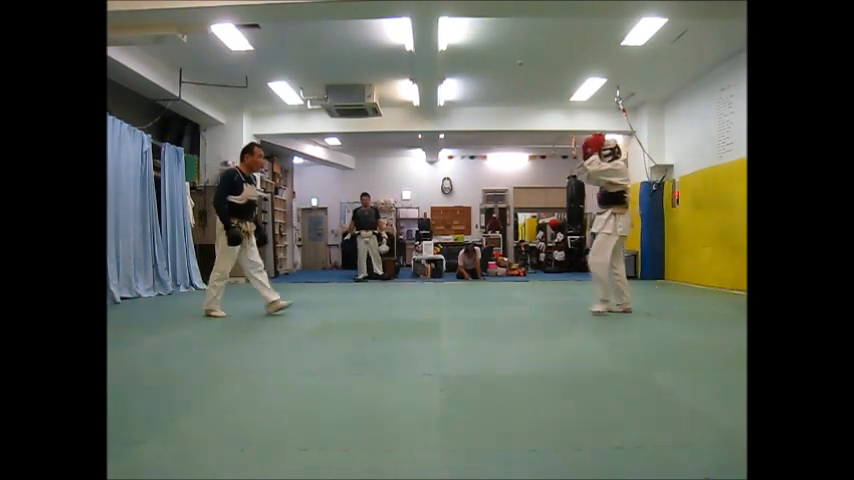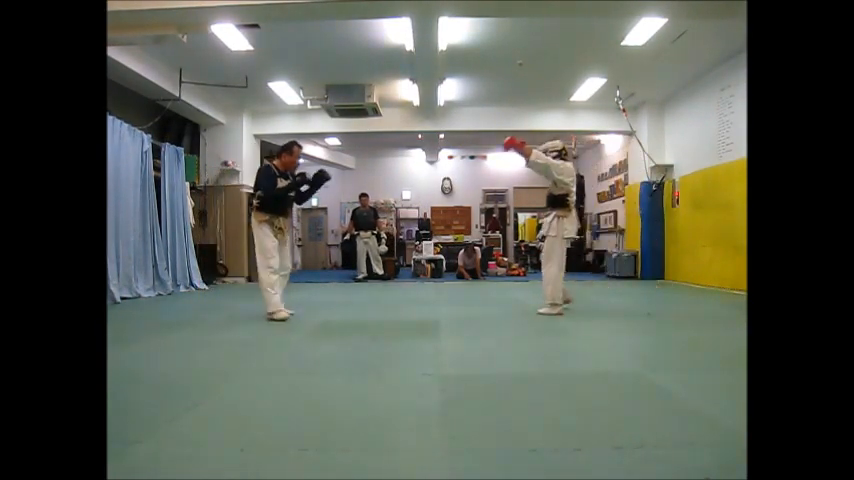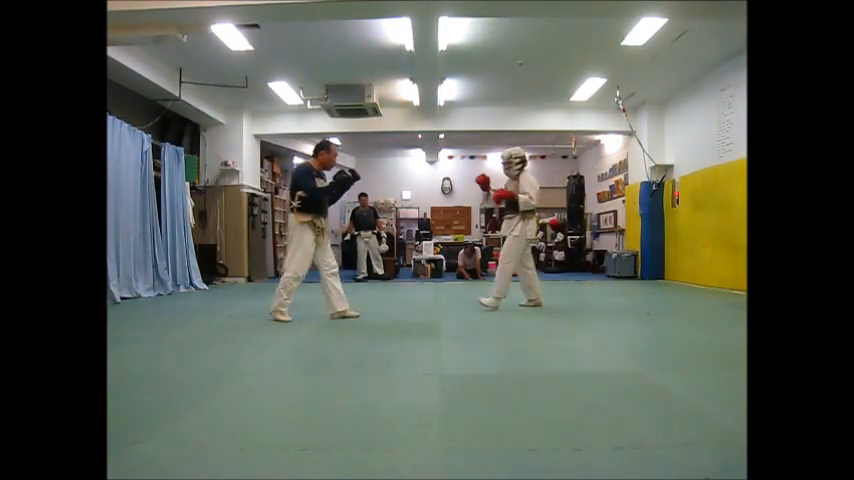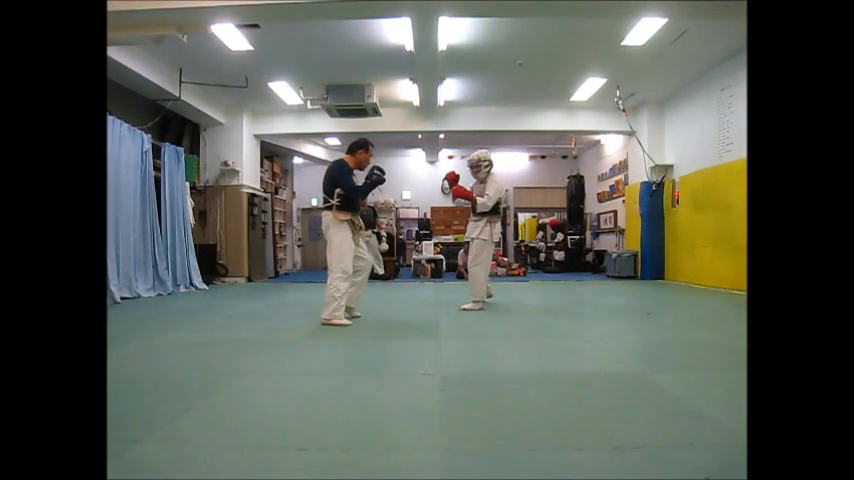
dt=0.5s
person 1, frame 1
left shoulder: (251, 178)
right shoulder: (230, 175)
right elbow: (218, 202)
left wrist: (257, 229)
right wrist: (228, 227)
left hip: (247, 228)
right hip: (231, 227)
left knee: (256, 266)
right knee: (222, 268)
left ankle: (273, 301)
right ankle: (211, 307)
person 1, frame 2
left shoulder: (290, 175)
right shoulder: (266, 170)
left elbow: (299, 199)
right elbow: (268, 194)
left wrist: (316, 184)
right wrist: (294, 185)
left hip: (282, 225)
right hip: (264, 222)
left knee: (284, 267)
right knee: (271, 265)
left ankle: (277, 305)
right ankle: (274, 309)
person 1, frame 3
left shoulder: (319, 174)
right shoulder: (303, 171)
left elbow: (326, 200)
right elbow: (314, 194)
left wrist: (344, 185)
right wrist: (337, 182)
left hip: (317, 225)
right hip: (302, 224)
left knee: (330, 267)
right knee: (296, 269)
left ankle: (340, 308)
right ankle: (279, 309)
person 1, frame 4
left shoulder: (347, 169)
right shoulder: (339, 167)
left elbow: (355, 196)
right elbow: (352, 193)
left wrist: (370, 182)
right wrist: (371, 183)
left hip: (349, 223)
right hip: (337, 222)
left knee: (364, 262)
right knee: (340, 270)
left ankle: (347, 305)
right ankle: (331, 314)
person 2, frame 1
left shoulder: (619, 167)
right shoulder: (605, 172)
left elbow: (593, 170)
right elbow: (583, 175)
left wrist: (594, 152)
right wrist: (587, 155)
left hip: (615, 220)
right hip: (610, 220)
left knee: (597, 259)
right knee: (614, 263)
left ankle: (603, 301)
right ankle: (624, 303)
person 2, frame 2
left shoulder: (566, 168)
right shoulder: (557, 171)
left elbow: (542, 160)
right elbow: (539, 163)
left wrist: (520, 147)
right wrist: (522, 149)
left hip: (561, 221)
right hip: (558, 221)
left knee: (552, 263)
right knee: (549, 260)
left ankle: (554, 305)
right ankle: (561, 295)
person 2, frame 3
left shoulder: (527, 178)
right shoulder: (511, 181)
left elbow: (530, 201)
right elbow: (499, 200)
left wrist: (510, 194)
left hip: (522, 224)
right hip: (514, 224)
left knee: (506, 261)
right knee: (524, 263)
left ankle: (495, 299)
right ankle: (535, 298)
person 2, frame 4
left shoulder: (494, 182)
right shoulder: (477, 184)
left elbow: (487, 203)
right elbow: (461, 200)
left wrist: (468, 195)
right wrist: (455, 186)
left hip: (487, 227)
right hip: (477, 226)
left knee: (477, 263)
right knee: (478, 262)
left ankle: (477, 301)
right ankle: (485, 291)
